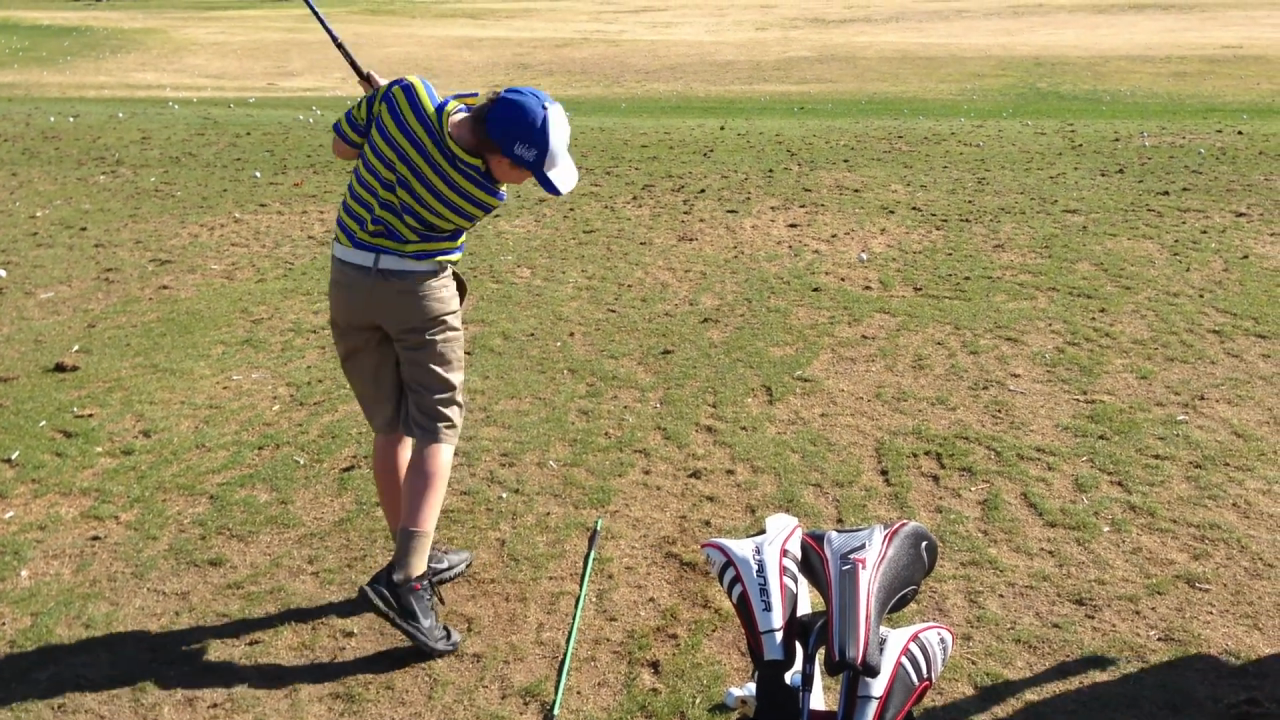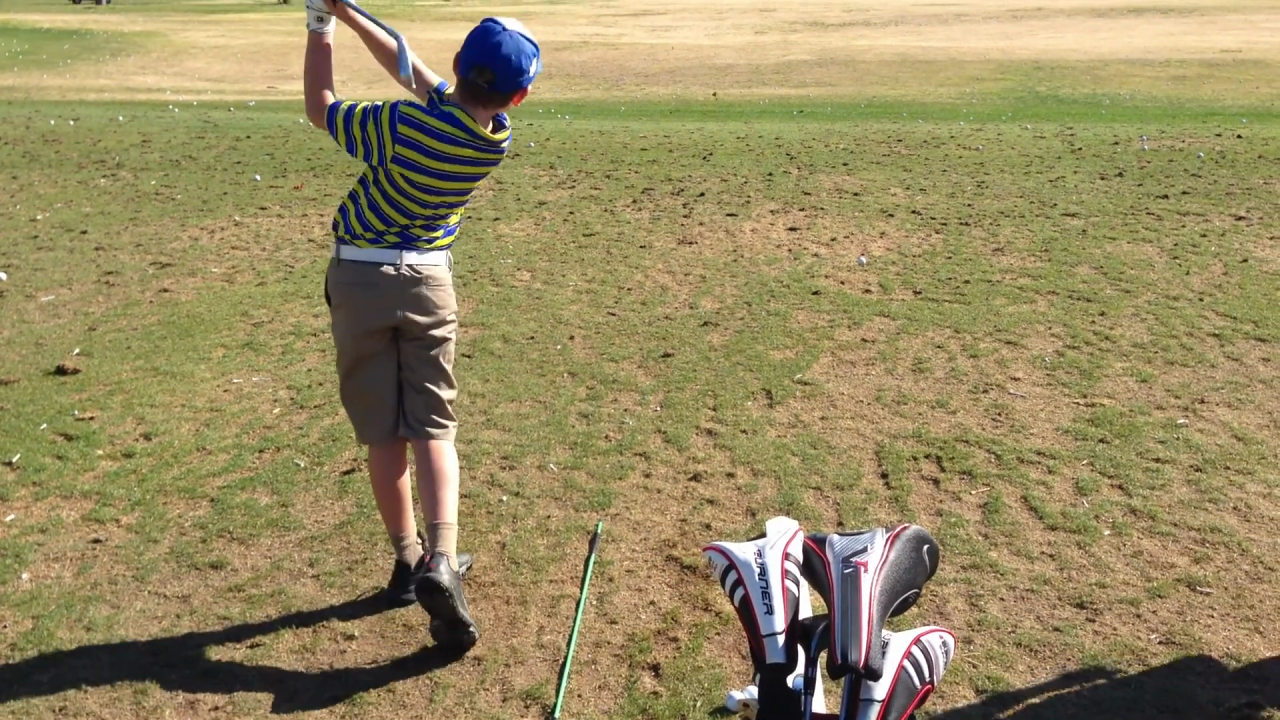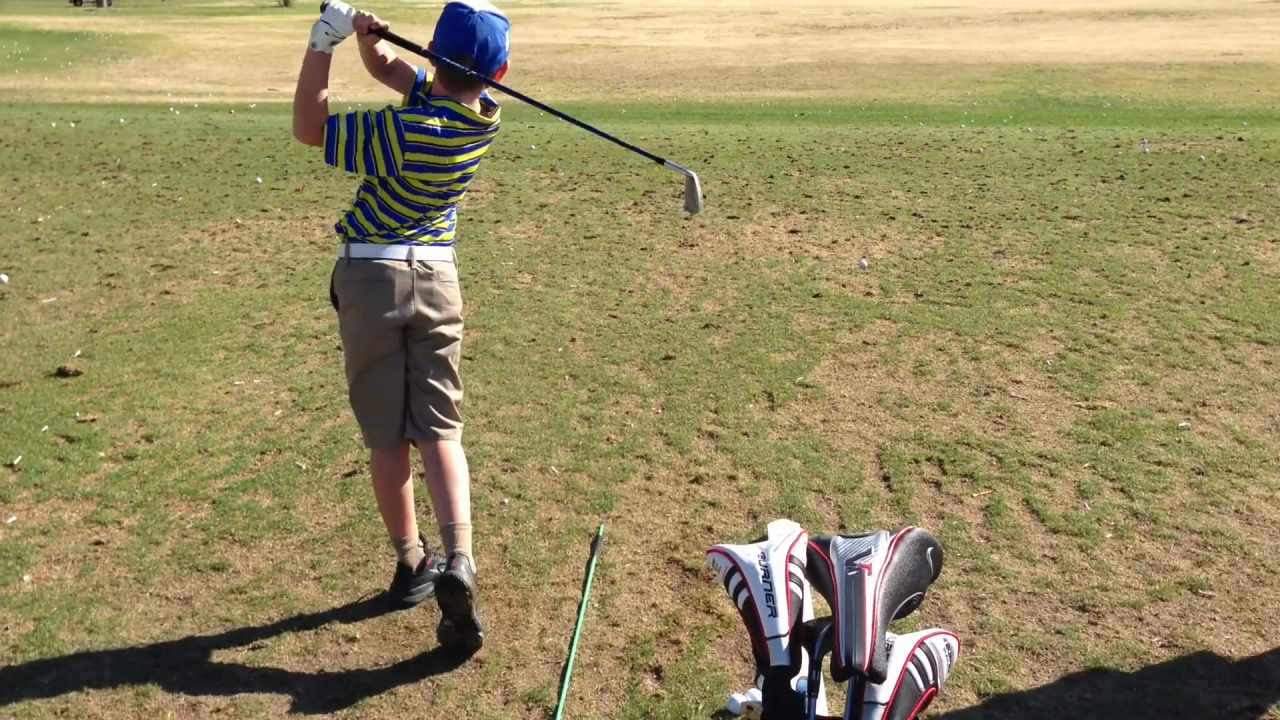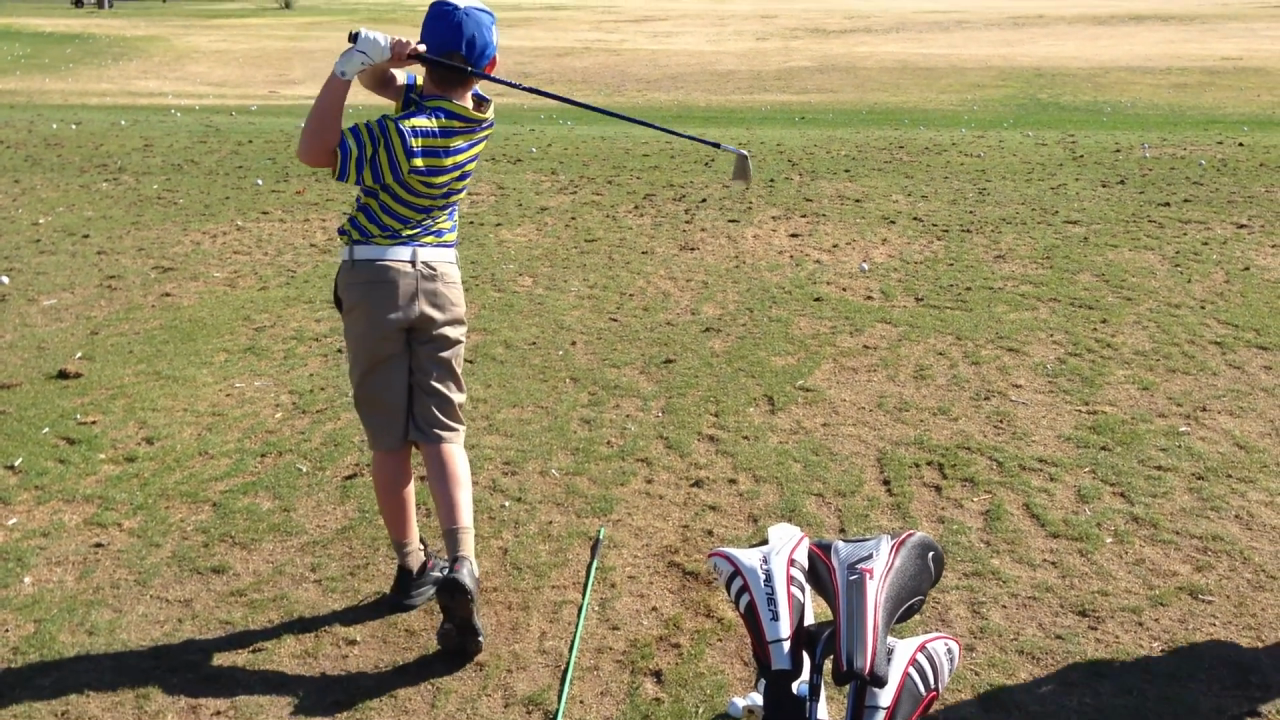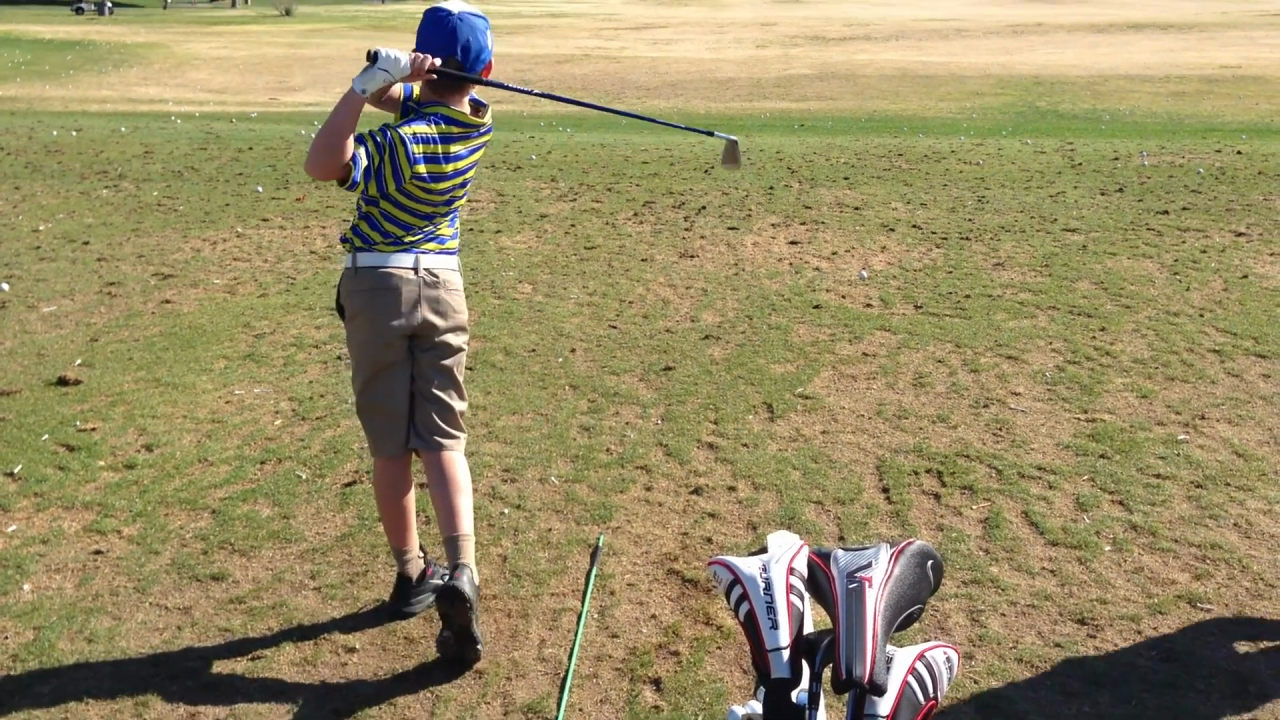
dt=0.2s
person 1, frame 1
left shoulder: (409, 96)
right shoulder: (484, 190)
left elbow: (345, 140)
left hip: (352, 280)
right hip: (423, 294)
left knee: (390, 427)
right knee: (436, 435)
left ankle: (414, 556)
right ankle: (408, 577)
person 1, frame 2
left shoulder: (402, 125)
right shoulder: (495, 141)
left elbow: (320, 108)
right elbow: (422, 82)
left hip: (358, 279)
right hip: (427, 283)
left knee: (383, 435)
right knee: (433, 429)
left ankle: (410, 560)
right ankle: (440, 564)
person 1, frame 3
left shoulder: (404, 131)
right shoulder: (485, 117)
left elbow: (307, 127)
right elbow: (391, 68)
left hip: (370, 277)
right hip: (435, 278)
left knee: (387, 436)
right knee: (440, 429)
left ankle: (413, 564)
right ankle: (458, 560)
person 1, frame 4
left shoulder: (404, 135)
right shoulder: (478, 113)
left elbow: (312, 152)
right elbow: (386, 82)
left wrist: (350, 64)
right wrist: (374, 62)
left hip: (374, 279)
right hip: (439, 279)
left knee: (389, 437)
right knee: (442, 431)
left ankle: (414, 566)
right ankle: (460, 564)
person 1, frame 5
left shoulder: (406, 143)
right shoulder: (476, 118)
left elbow: (319, 165)
right elbow: (388, 97)
left wrist: (370, 80)
right wrist: (383, 81)
left hip: (376, 286)
right hip: (442, 286)
left knee: (390, 445)
right knee: (443, 439)
left ankle: (413, 573)
right ankle: (460, 571)
